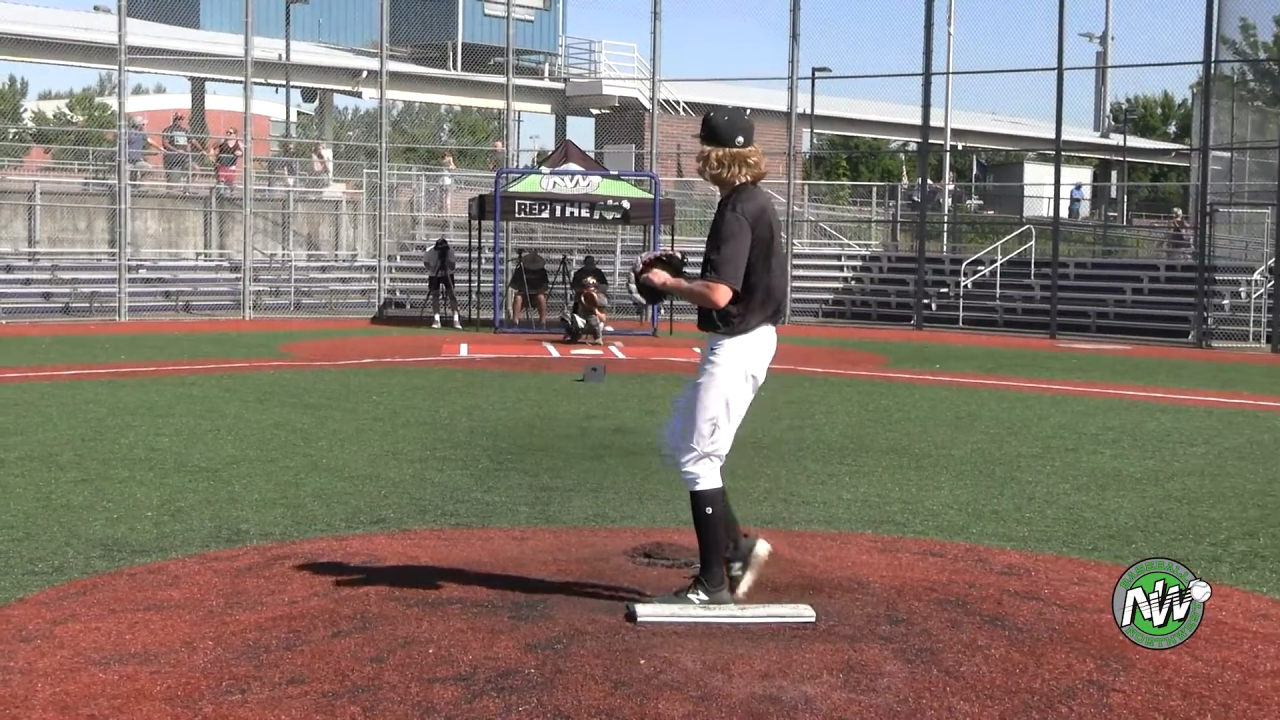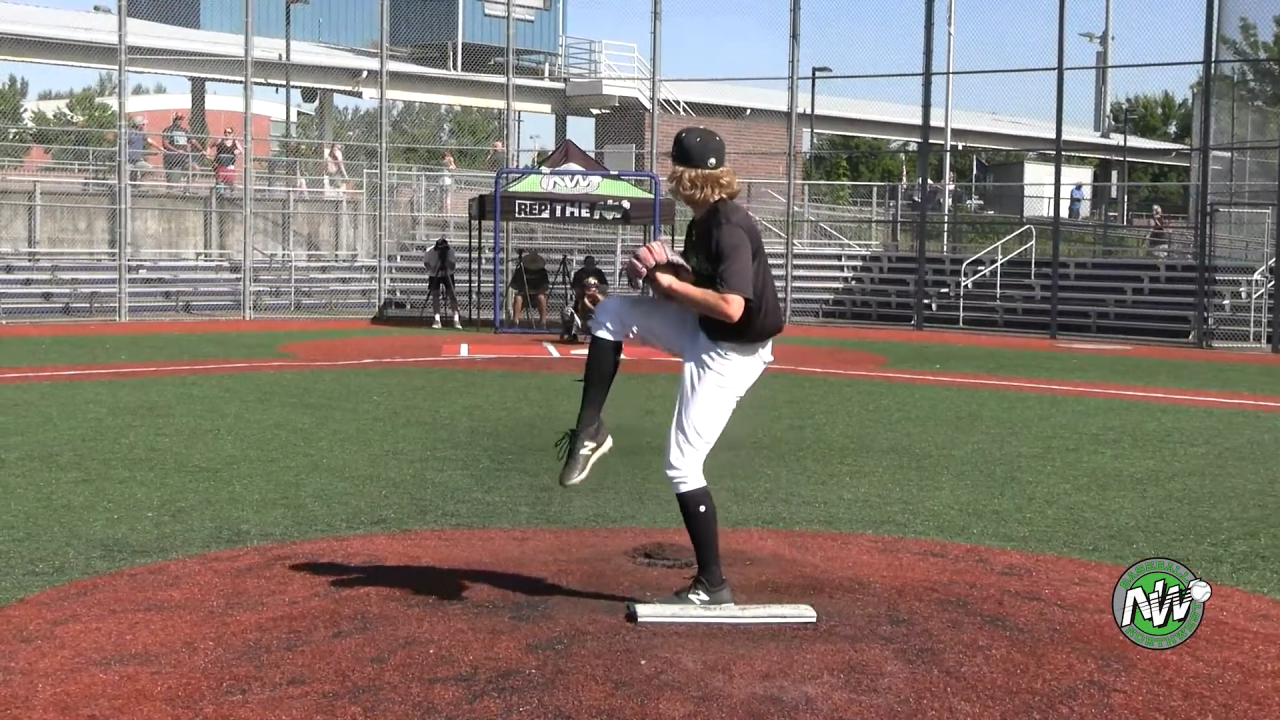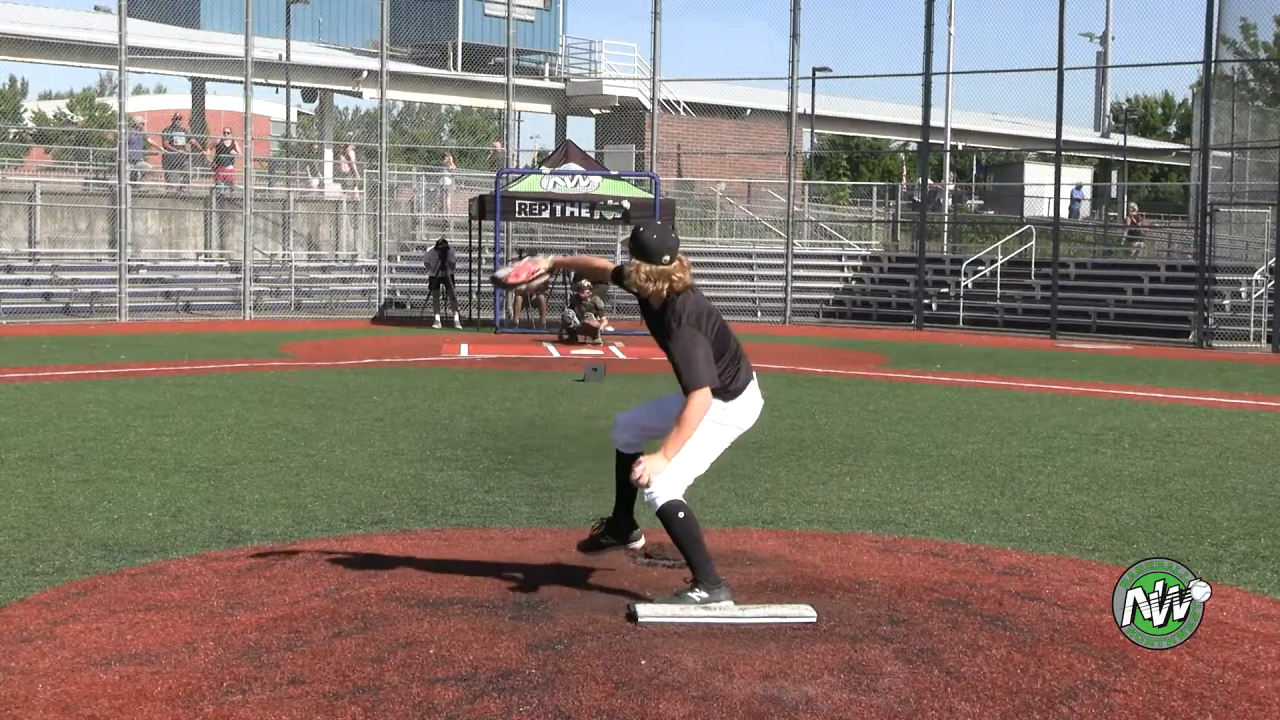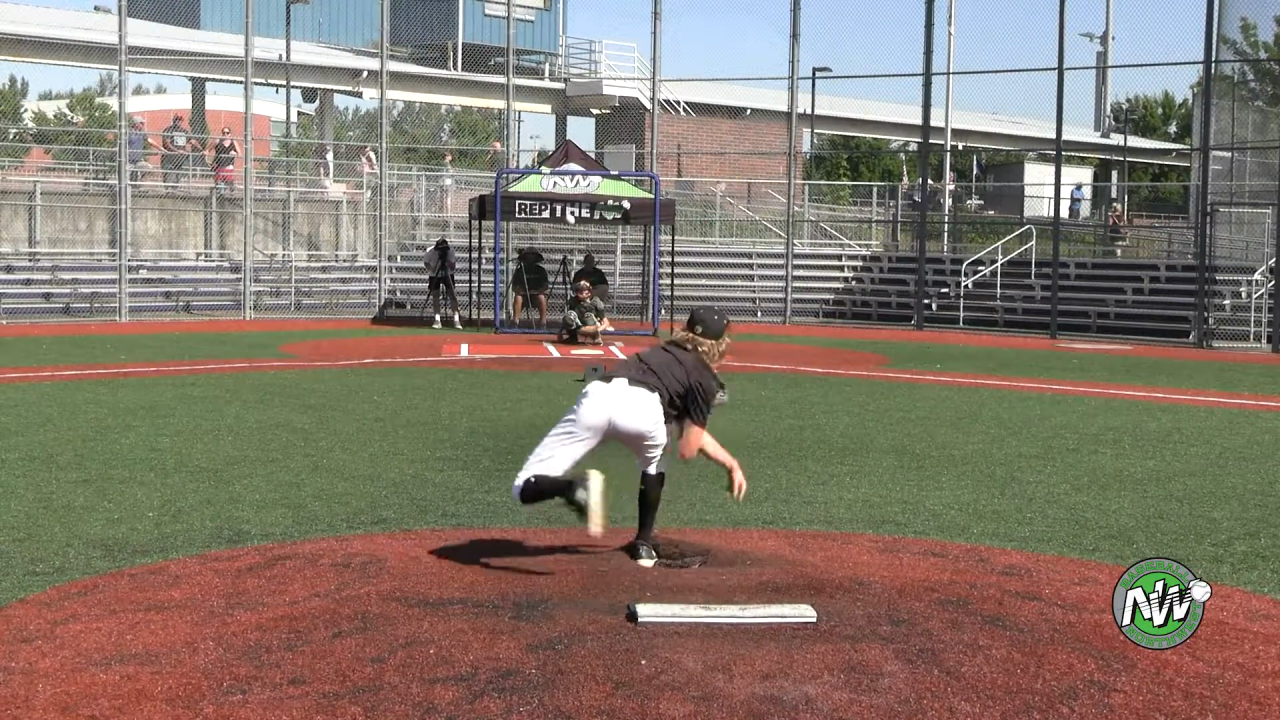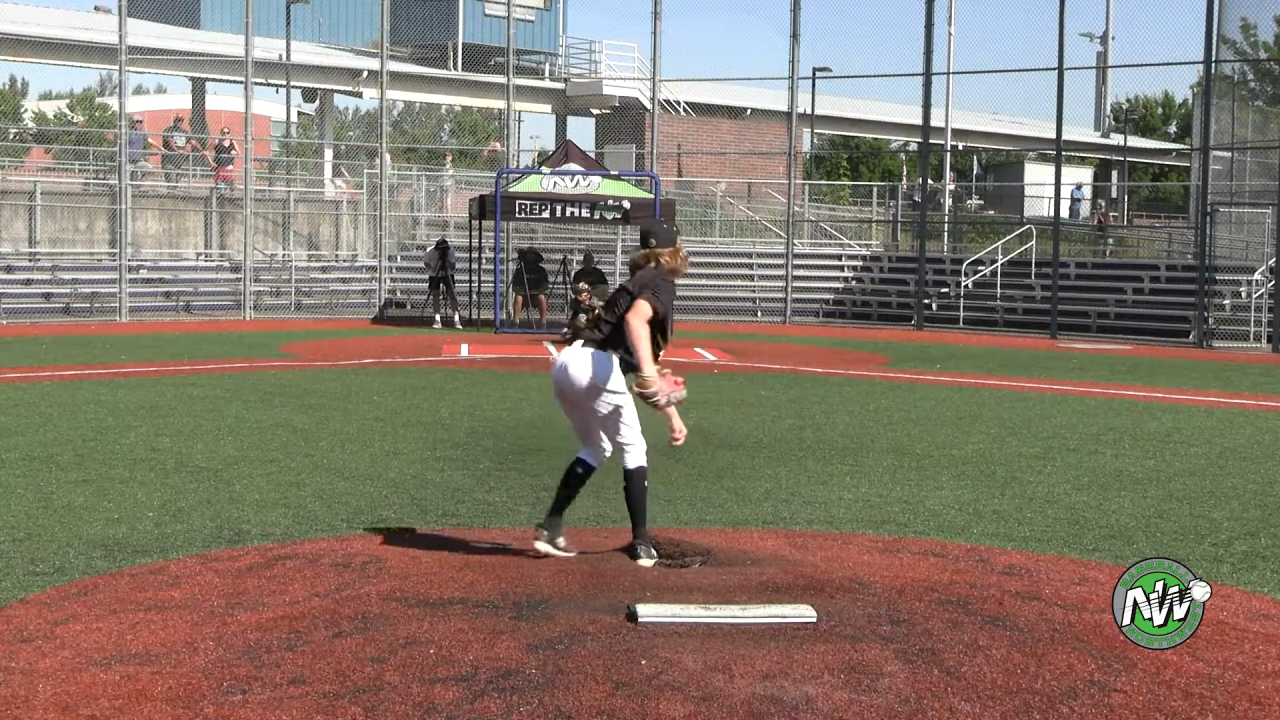
dt=0.5s
person 1, frame 1
left shoulder: (738, 209)
right shoulder: (753, 201)
left elbow: (718, 293)
left wrist: (664, 281)
right wrist: (679, 276)
left hip: (735, 345)
right hip: (736, 340)
left knee: (697, 461)
right knee: (677, 438)
left ankle: (713, 584)
right ankle: (738, 546)
person 1, frame 2
left shoulder: (730, 227)
right shoulder: (703, 220)
left elbow: (731, 307)
right elbow: (696, 292)
left wrist: (671, 284)
right wrist: (660, 276)
left hip: (731, 354)
right hip: (704, 334)
left knee: (683, 465)
right knee: (611, 314)
left ankle: (712, 585)
right ankle: (589, 431)
person 1, frame 3
left shoulder: (684, 319)
right shoulder: (658, 290)
left elbow: (701, 398)
right elbow: (606, 269)
left wrist: (663, 456)
right wrist: (552, 263)
left hip: (730, 405)
right hip: (709, 398)
left knee: (661, 489)
right knee: (627, 427)
left ankle: (710, 587)
right ankle: (622, 529)
person 1, frame 4
left shoulder: (669, 352)
right shoulder: (705, 378)
right elbow: (687, 449)
left wrist: (730, 463)
left hip: (600, 398)
right hip: (644, 407)
left knee: (525, 489)
right knee: (653, 458)
left ankle: (577, 489)
right ankle: (643, 543)
person 1, frame 5
left shoulder: (643, 282)
right shoulder: (660, 284)
left elbow: (644, 359)
right elbow: (635, 318)
left wrist: (671, 412)
right wrist: (650, 373)
left hip: (565, 362)
right hip: (596, 368)
left knee: (594, 449)
right knee: (631, 450)
left ankle: (549, 530)
right ankle: (641, 543)
